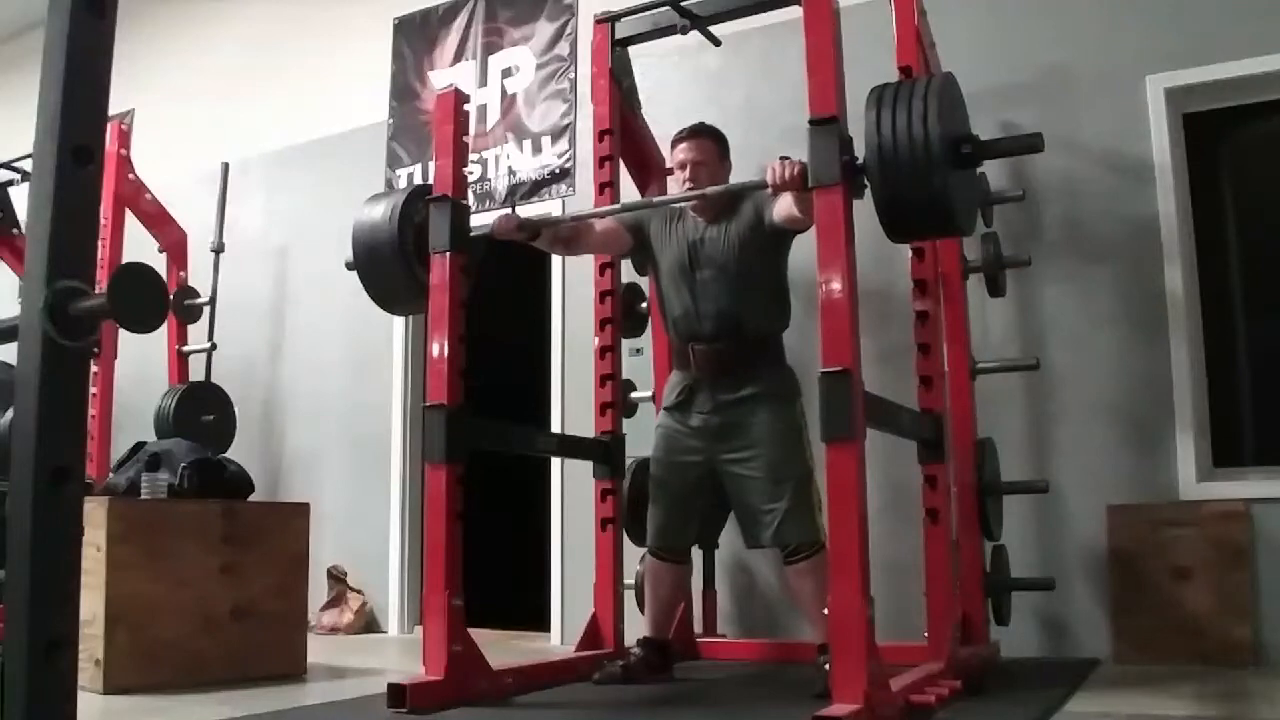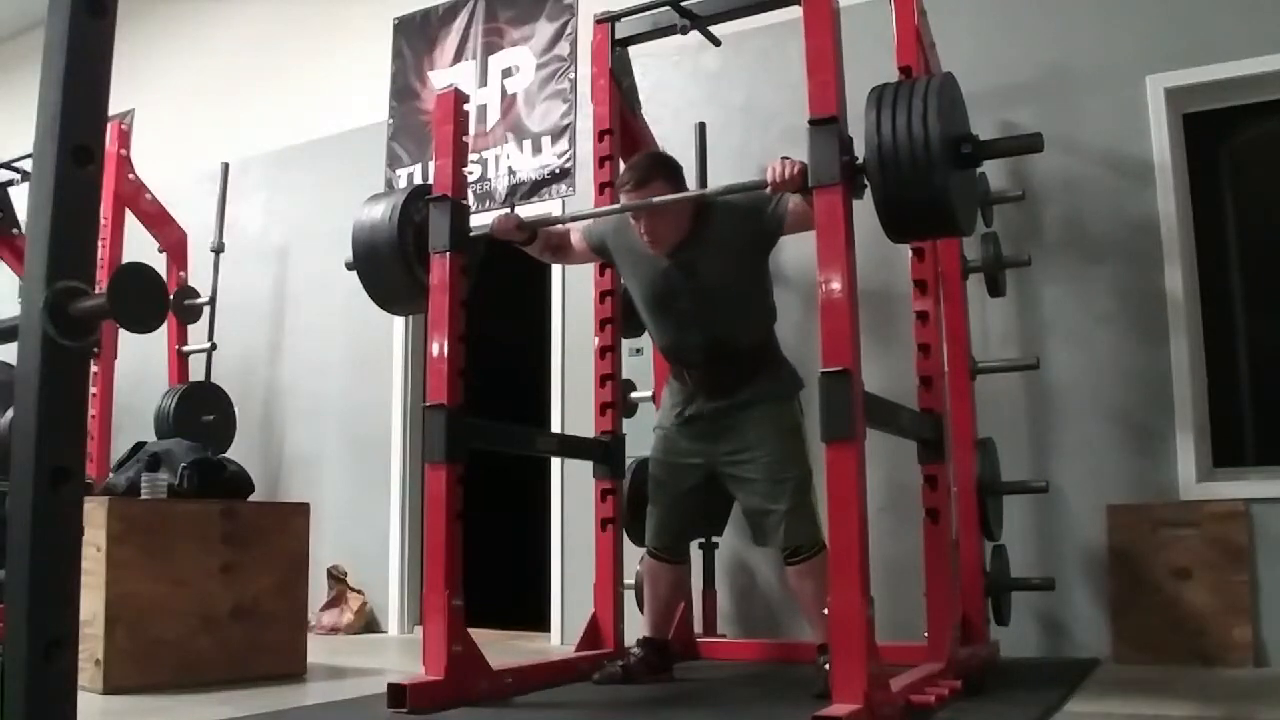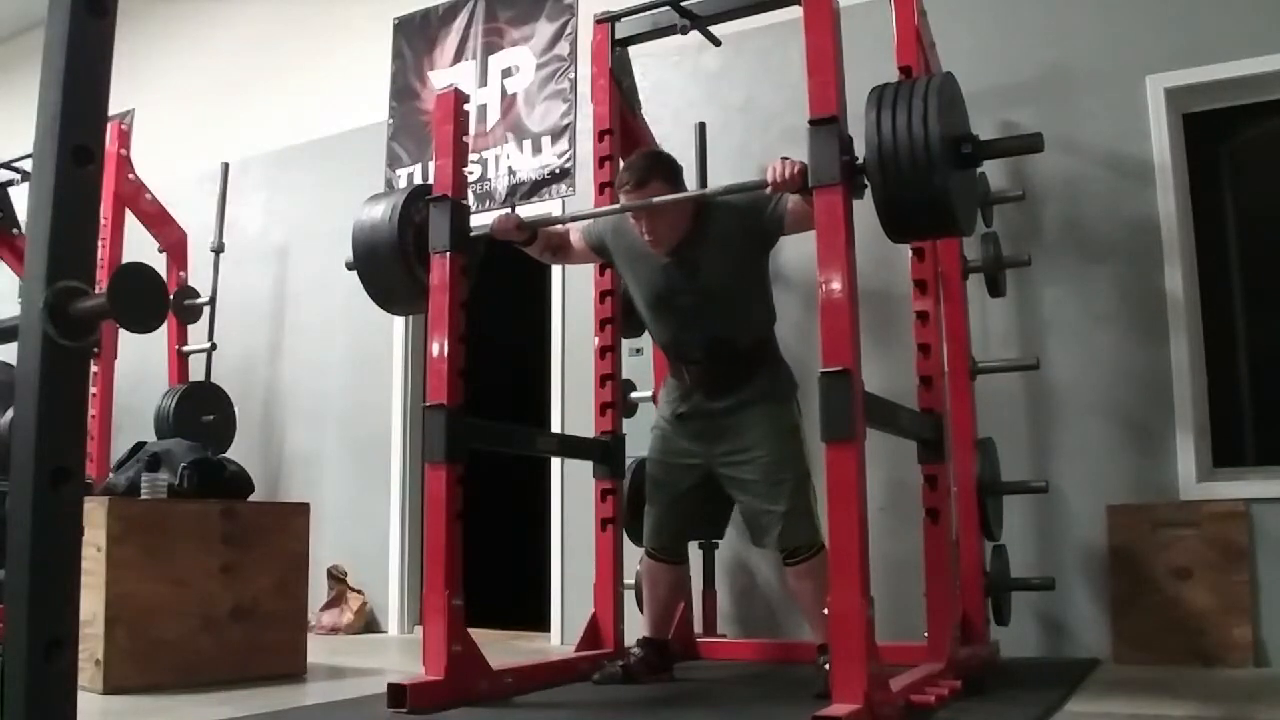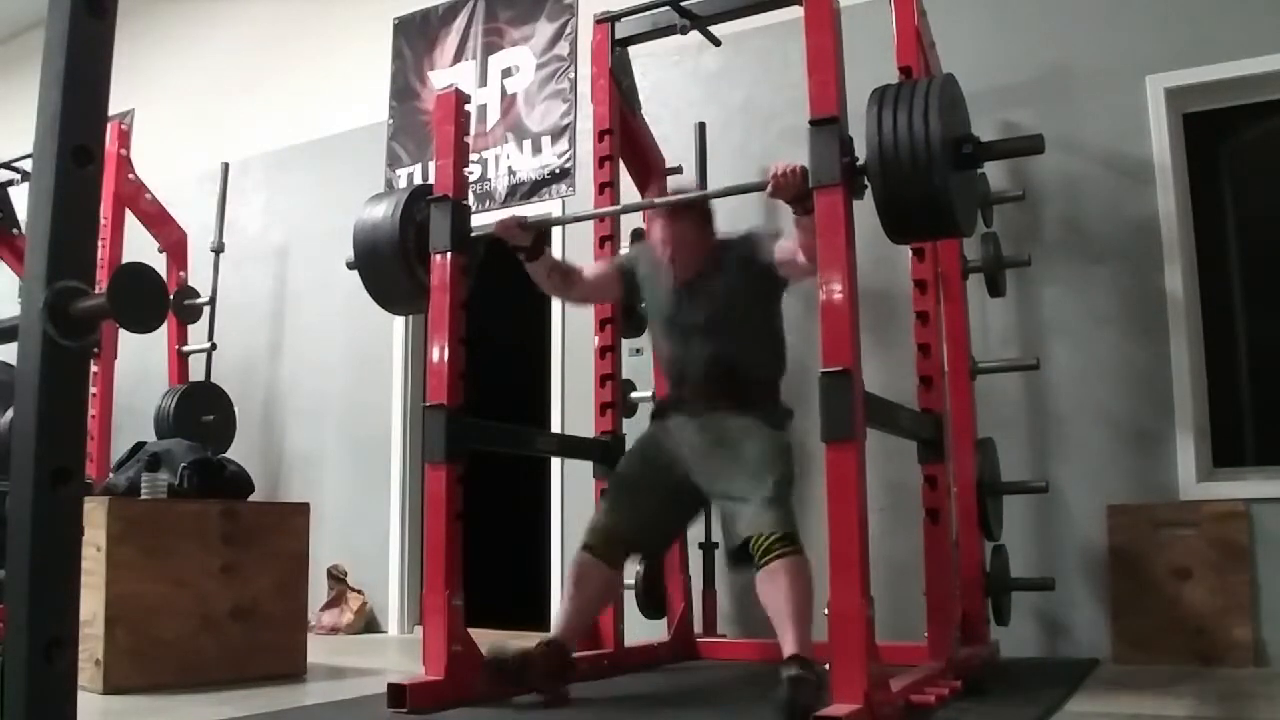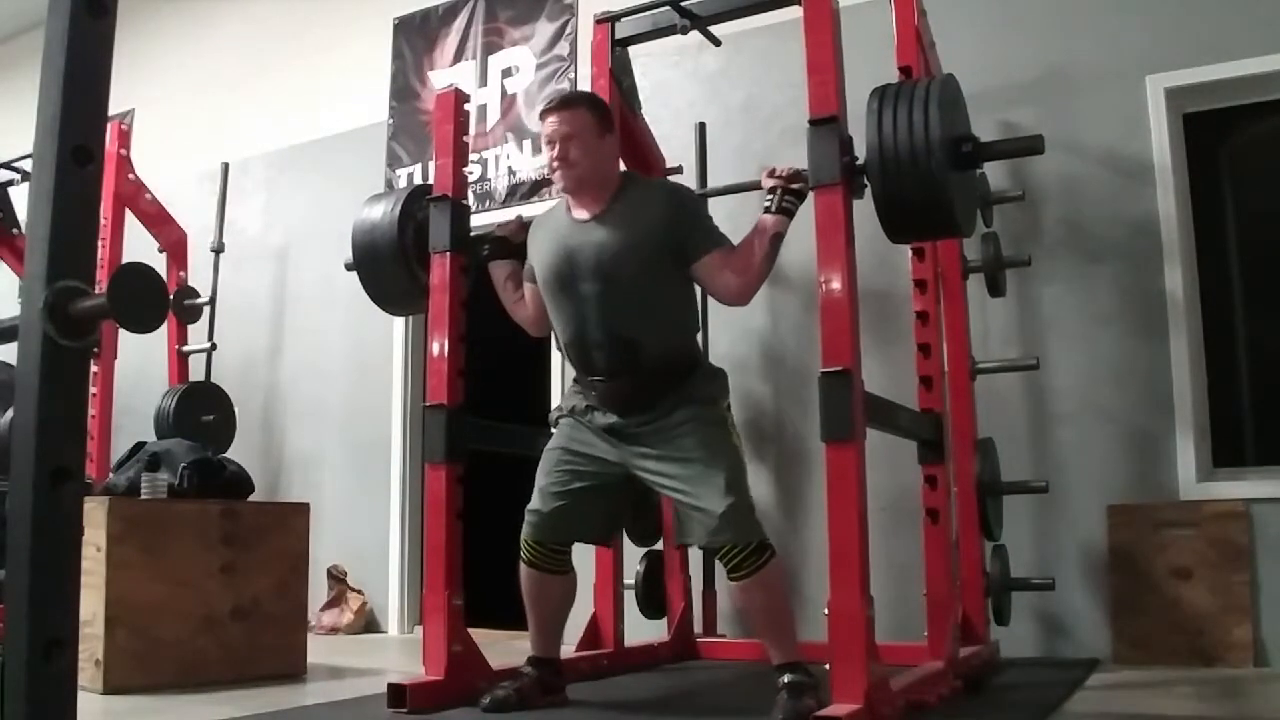
dt=1s
person 1, frame 1
left shoulder: (758, 209)
right shoulder: (656, 223)
left elbow: (802, 209)
right elbow: (582, 236)
left wrist: (799, 181)
right wrist: (529, 231)
left hip: (758, 399)
right hip: (685, 399)
left knee: (794, 535)
right knee: (665, 535)
left ankle: (831, 653)
right ankle: (653, 648)
person 1, frame 2
left shoulder: (741, 217)
right shoulder: (618, 234)
left elbow: (819, 211)
right elbow: (561, 244)
left wrist: (804, 181)
right wrist: (522, 234)
left hip: (757, 400)
right hip: (685, 403)
left knee: (794, 533)
right knee: (663, 534)
left ankle: (831, 652)
right ankle: (653, 649)
person 1, frame 3
left shoulder: (739, 217)
right shoulder: (616, 233)
right elbow: (560, 244)
left wrist: (803, 180)
right wrist: (523, 235)
left hip: (754, 401)
right hip: (682, 405)
left knee: (792, 533)
right knee: (660, 535)
left ankle: (830, 653)
right ankle: (653, 649)
person 1, frame 4
left shoulder: (749, 257)
right shoulder: (644, 263)
left elbow: (811, 259)
right elbow: (577, 285)
left wrist: (801, 204)
right wrist: (530, 250)
left hip: (747, 426)
right hip: (677, 426)
left knee: (768, 532)
right knee: (607, 530)
left ankle: (800, 670)
right ankle: (554, 655)
person 1, frame 5
left shoulder: (665, 204)
right shoulder: (543, 230)
left elbow: (736, 284)
right elbow: (536, 319)
left wrist: (778, 209)
right wrist: (499, 254)
left hip: (678, 409)
right hip: (589, 413)
left knee: (734, 537)
right knee: (540, 536)
